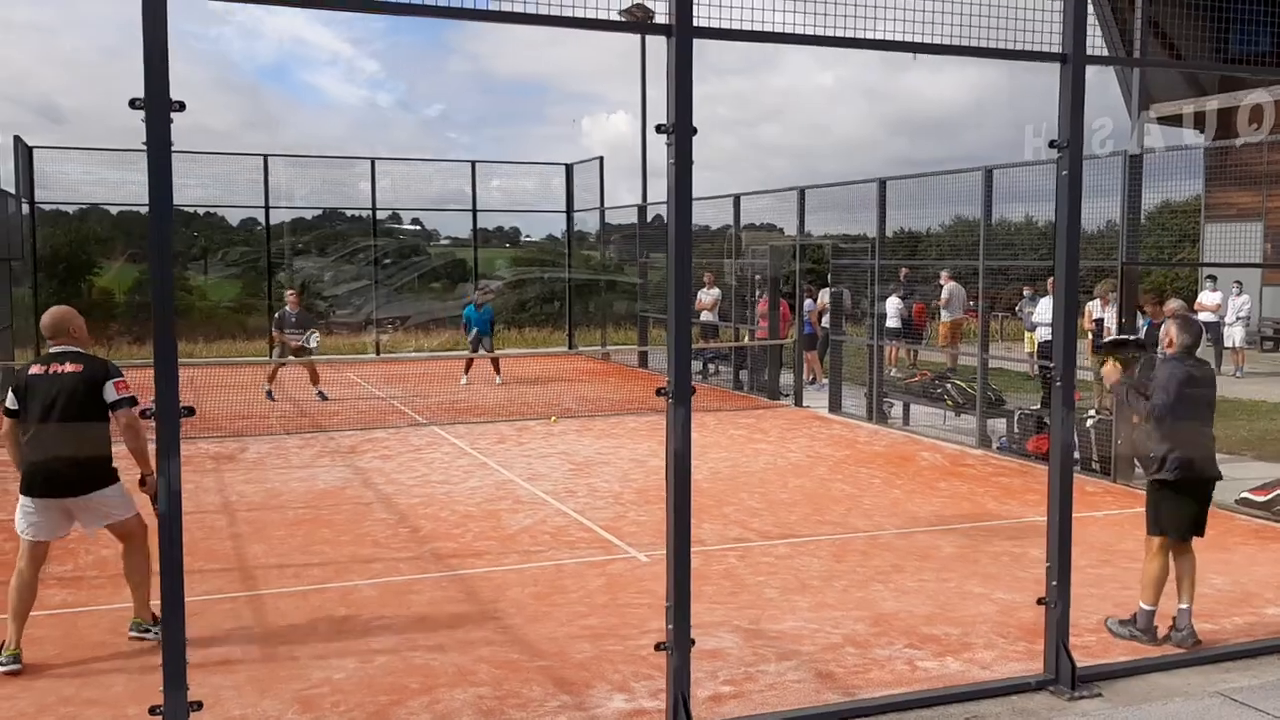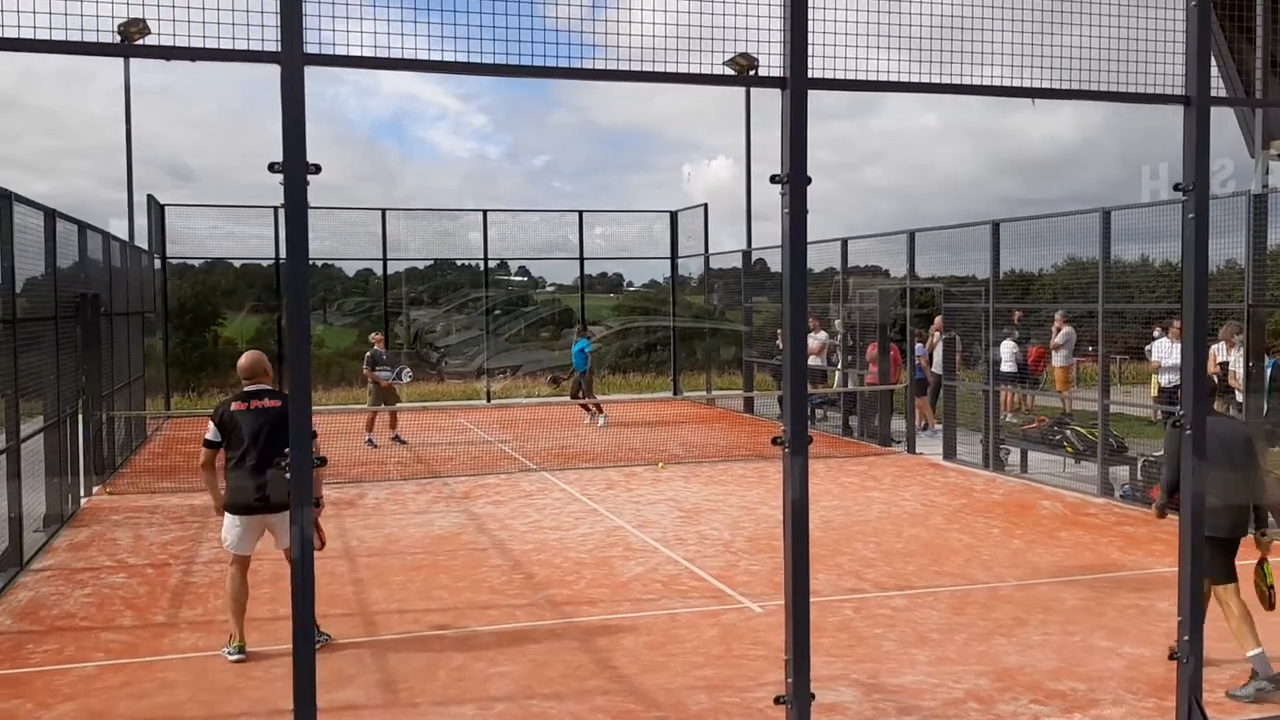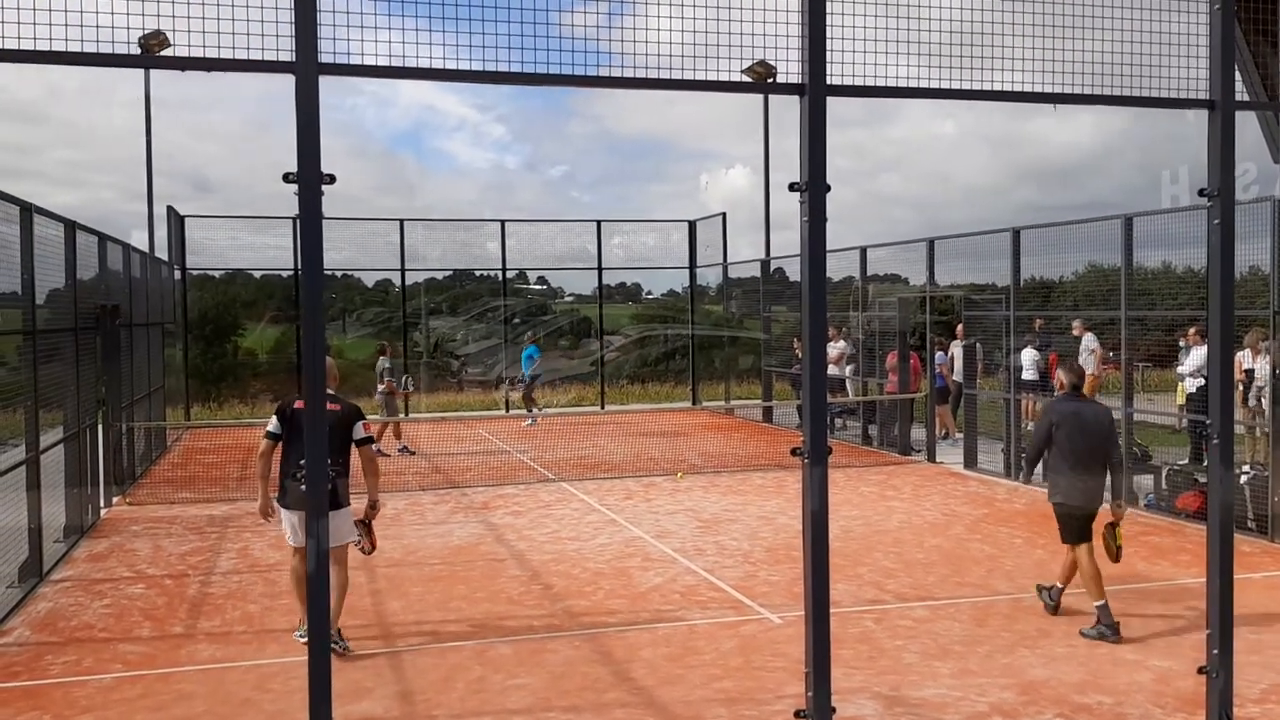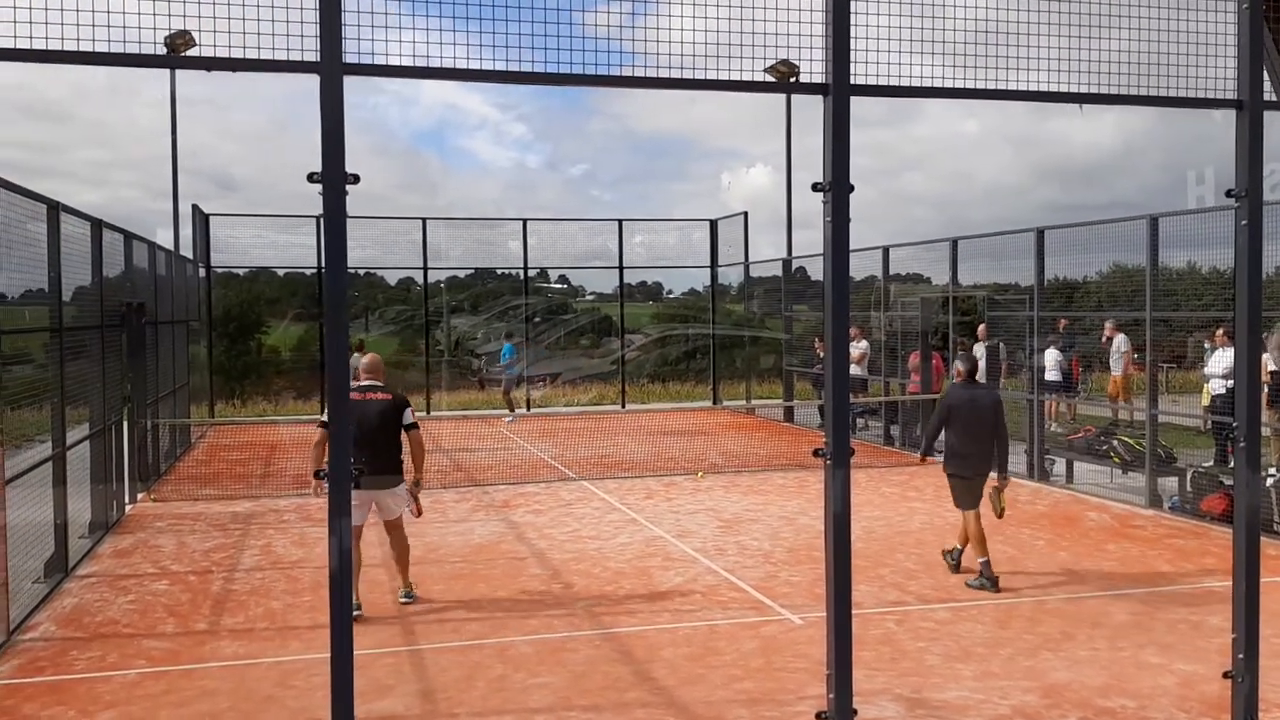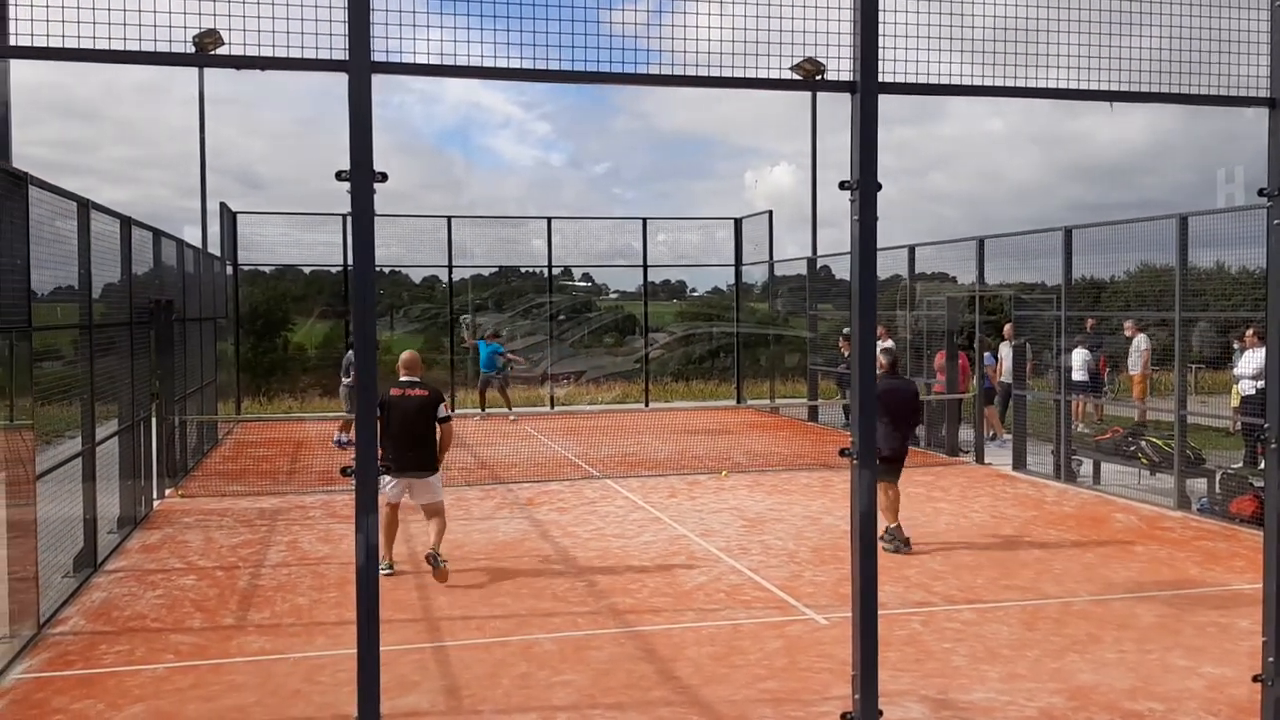
dt=1s
person 1, frame 1
right shoulder: (102, 371)
right elbow: (130, 425)
right wrist: (148, 472)
left hip: (39, 482)
right hip: (92, 480)
right knee: (136, 535)
right ankle: (142, 619)
person 1, frame 2
left shoulder: (223, 410)
right shoulder: (291, 406)
left elbow: (206, 463)
left wrist: (217, 498)
right wrist: (317, 495)
left hip: (240, 503)
right hip: (282, 500)
left knee: (238, 567)
left ankle: (237, 641)
person 1, frame 3
left shoulder: (287, 407)
right shoulder: (350, 411)
left elbow: (264, 452)
right elbow: (368, 458)
left wrist: (263, 494)
right wrist: (373, 498)
left hip: (293, 497)
right hip: (333, 499)
left knee: (299, 556)
right knee: (337, 564)
left ankle: (306, 624)
right ankle: (331, 630)
person 1, frame 4
right shoulder: (399, 400)
left elbow: (319, 441)
right elbow: (416, 441)
left wrist: (317, 476)
right wrist: (418, 477)
left hip: (352, 480)
right hip: (389, 478)
left knee: (351, 539)
right knee: (396, 531)
left ankle: (353, 599)
right ankle: (406, 588)
person 1, frame 5
left shoulder: (383, 395)
right shoulder: (435, 395)
right elbow: (447, 432)
right wrist: (439, 459)
left hip: (393, 466)
right hip: (425, 467)
left knee: (390, 508)
right knee: (437, 514)
left ankle: (386, 560)
right ankle: (433, 550)
person 2, frame 1
left shoulder: (1171, 367)
right shoulder: (1204, 371)
left elbow: (1154, 414)
left wrist: (1118, 385)
right wrist: (1129, 384)
left hip: (1173, 469)
right hip: (1202, 469)
left knee: (1157, 546)
right knee: (1182, 545)
left ankle: (1143, 624)
right ankle: (1183, 626)
person 2, frame 2
left shoulder: (1181, 425)
right shoulder: (1239, 428)
left elbow: (1171, 478)
left wrist: (1161, 505)
left hip: (1207, 519)
right hip: (1236, 518)
left knee: (1228, 595)
right knee: (1205, 577)
person 2, frame 3
left shoulder: (1053, 410)
right shoulder: (1102, 412)
left elbow: (1035, 450)
right elbow: (1115, 460)
left wrist: (1027, 475)
right wrist: (1117, 499)
left hip: (1066, 492)
right hip: (1093, 492)
left knee: (1083, 552)
right knee: (1076, 545)
left ankle: (1106, 622)
right ankle: (1054, 596)
person 2, frame 4
left shoulder: (951, 396)
right shoulder: (992, 396)
left elbow: (934, 428)
right elbow: (1002, 437)
left wrist: (924, 452)
right wrist: (1002, 471)
left hip: (958, 465)
right hip: (982, 466)
left knee: (971, 515)
right knee: (970, 511)
left ankle: (987, 575)
right ankle: (956, 556)
person 2, frame 5
left shoulder: (876, 386)
right shoulder: (911, 386)
right elbow: (917, 419)
left hip: (882, 444)
right hip: (902, 445)
left knee: (882, 488)
right knee: (892, 484)
left ankle: (898, 538)
right ankle: (893, 532)
